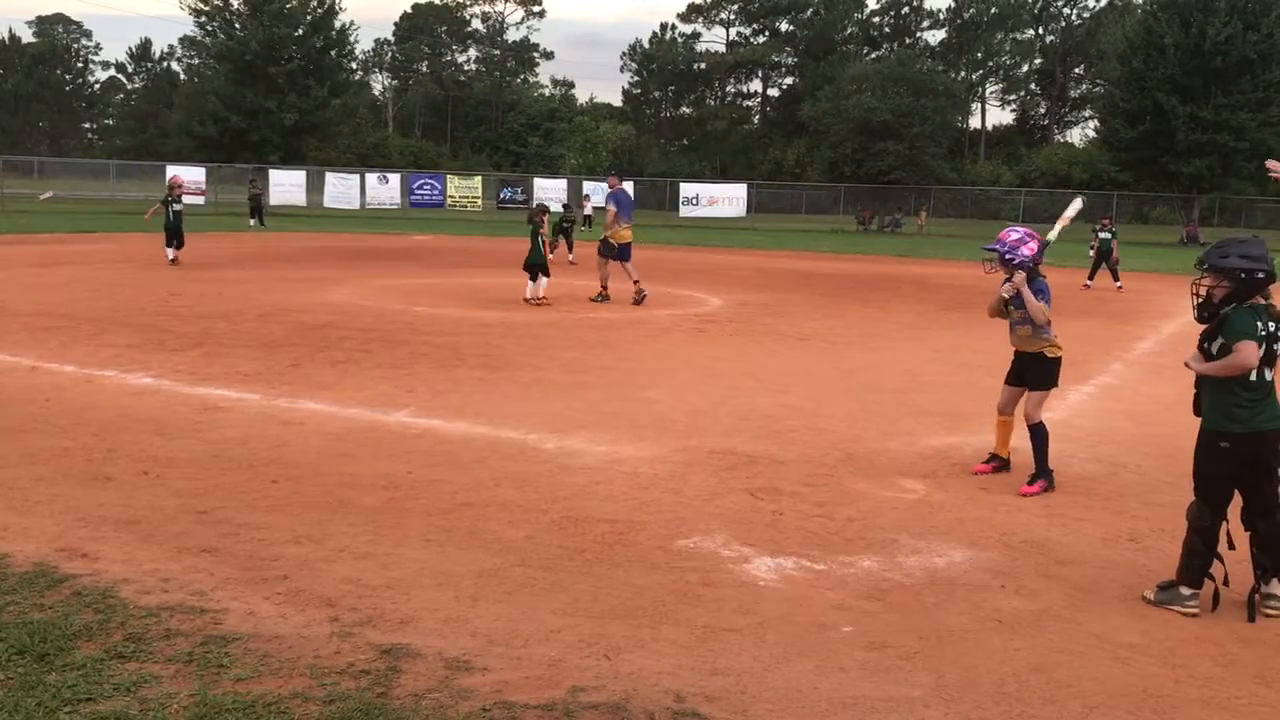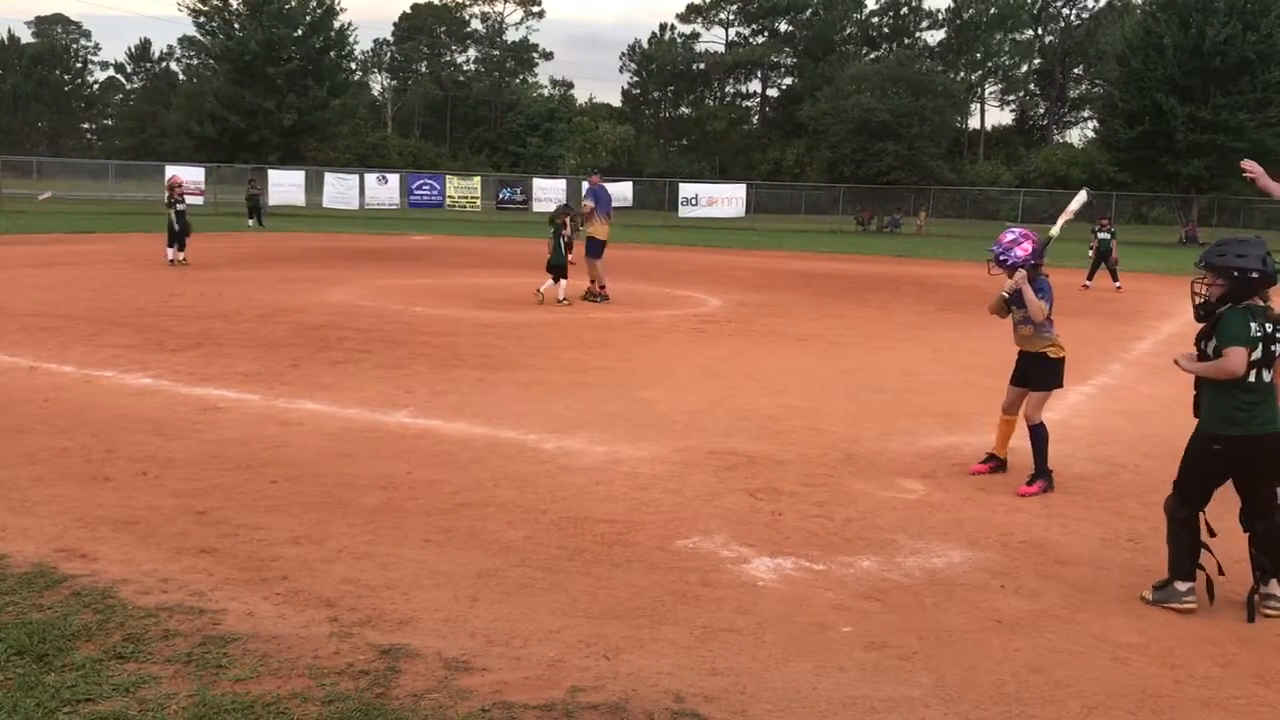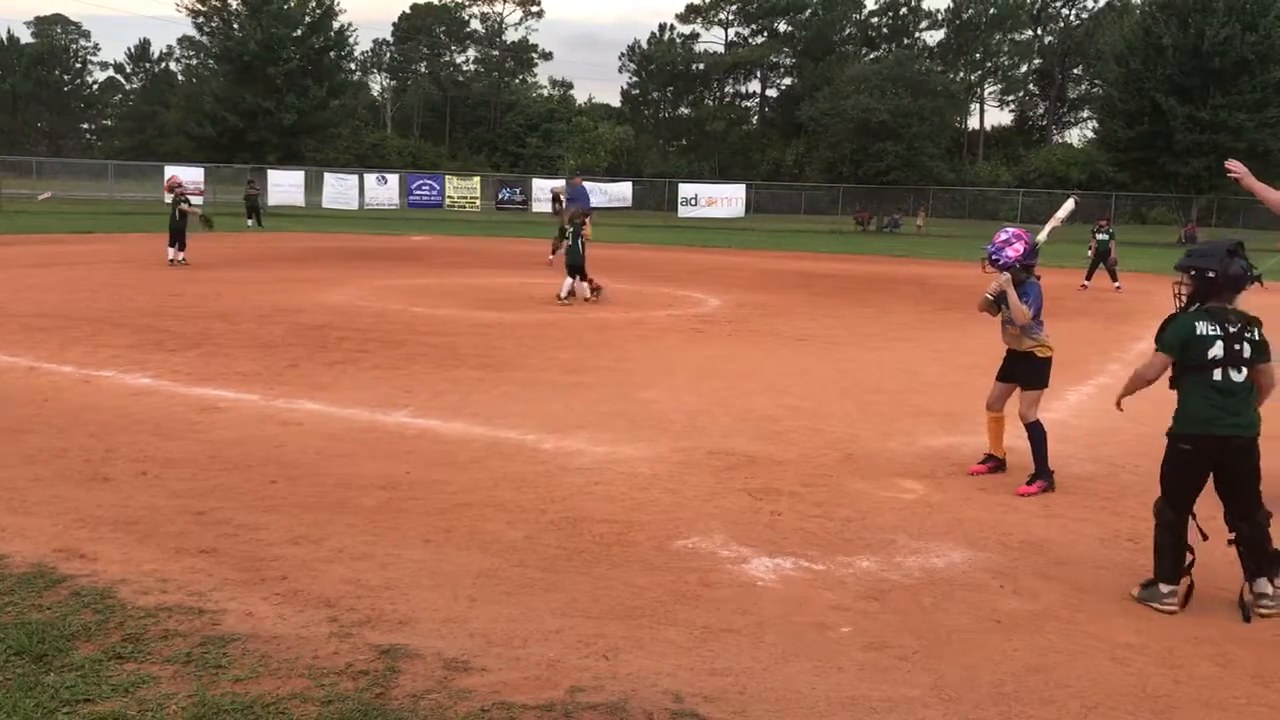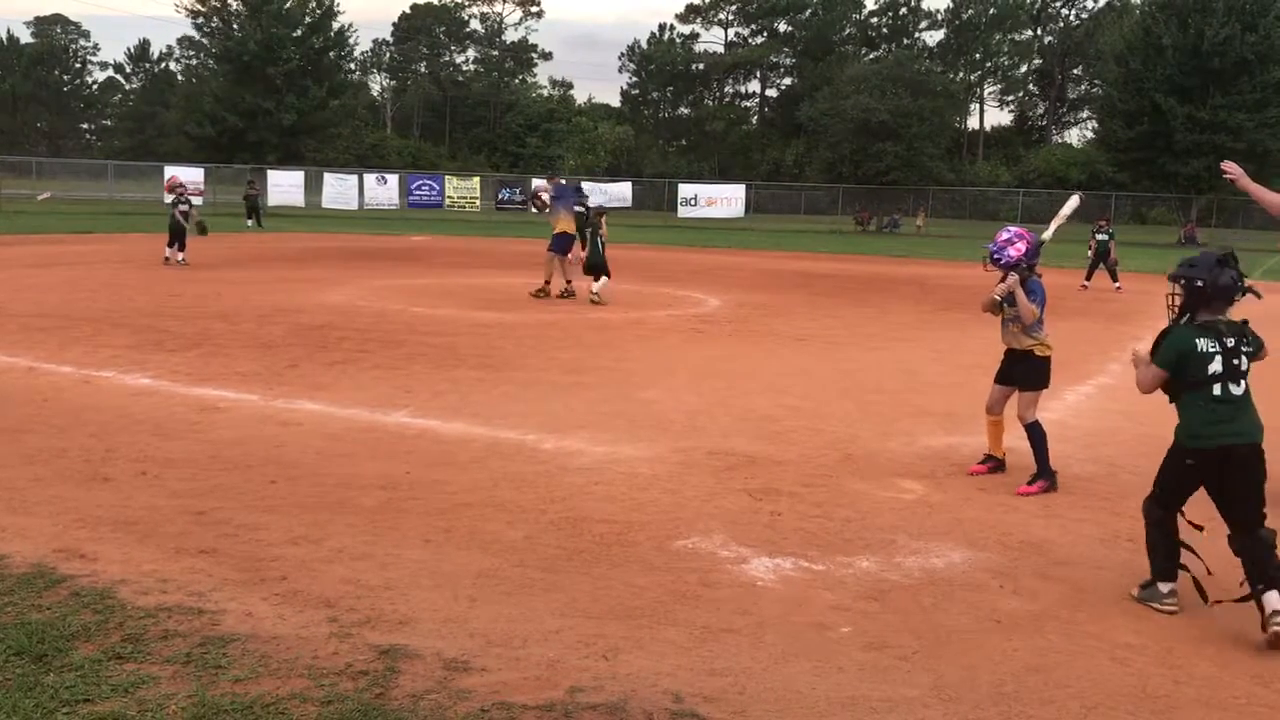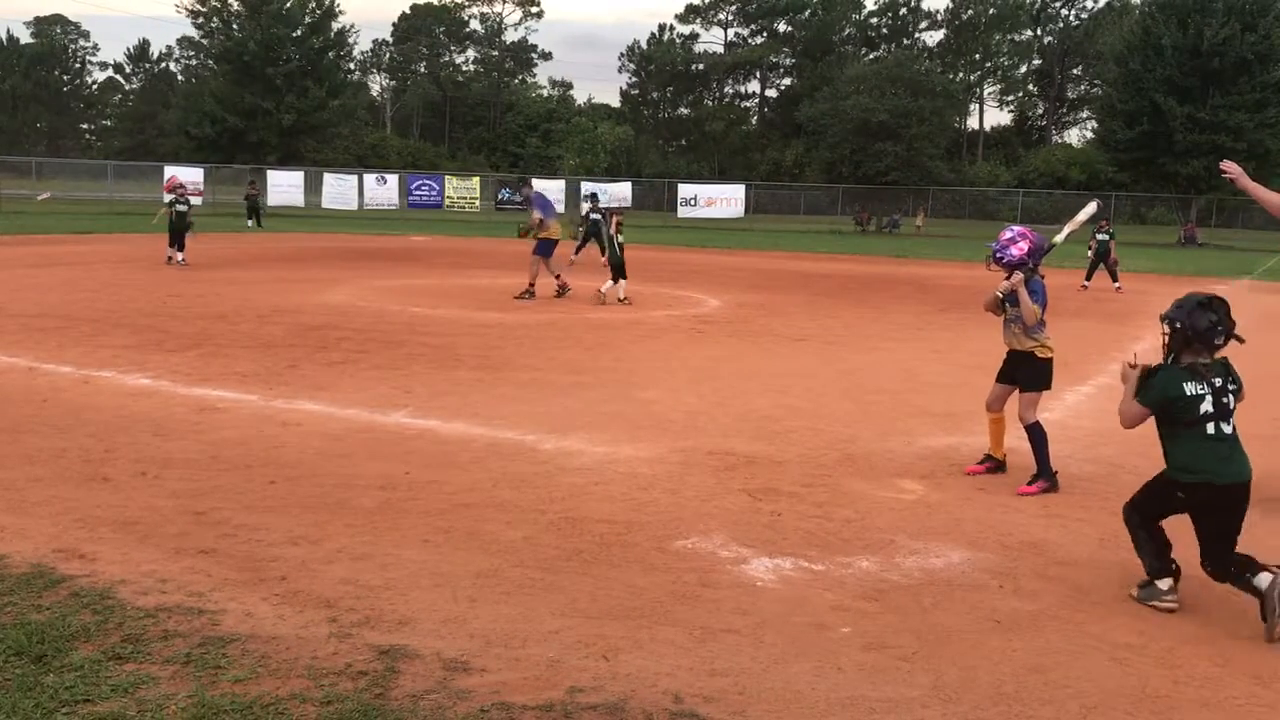
dt=0.3s
person 1, frame 1
left shoulder: (1237, 317)
left elbow: (1247, 359)
left wrist: (1203, 366)
left hip: (1226, 432)
left knee: (1207, 510)
left ankle: (1187, 589)
person 1, frame 2
left shoulder: (1232, 319)
left elbow: (1232, 367)
left wrist: (1191, 364)
left hip: (1221, 432)
left knee: (1183, 502)
left ankle: (1181, 584)
person 1, frame 3
left shoulder: (1185, 322)
left elbow: (1151, 371)
left wrist: (1125, 390)
left hip: (1194, 432)
right hip: (1243, 434)
left knee: (1172, 509)
right knee: (1247, 512)
left ankle: (1166, 587)
person 1, frame 4
left shoulder: (1181, 336)
right shoulder: (1241, 333)
left elbow: (1147, 384)
left wrist: (1142, 363)
left hip: (1199, 444)
right hip: (1247, 445)
left knee: (1159, 507)
left ankle: (1163, 588)
person 1, frame 5
left shoulder: (1168, 379)
right shoulder: (1225, 372)
left elbow: (1128, 418)
left wrist: (1131, 383)
left hip: (1192, 480)
right hip: (1237, 480)
left knee: (1138, 513)
right knee: (1219, 557)
left ankle: (1163, 585)
person 2, frame 1
left shoulder: (1038, 285)
right shoulder: (1010, 282)
left elbow: (1041, 318)
right elbow: (993, 313)
left wrist: (1024, 288)
right wrist: (1001, 295)
left hip: (1044, 356)
right hip: (1022, 355)
left knee: (1031, 414)
right knee: (1004, 407)
left ankle: (1043, 475)
right ankle: (1001, 457)
person 2, frame 2
left shoulder: (1041, 284)
right shoulder: (1016, 283)
left elbow: (1039, 316)
right elbow: (995, 311)
left wrist: (1025, 285)
right wrist: (1004, 292)
left hip: (1047, 357)
right hip: (1027, 355)
left knee: (1032, 414)
right knee: (1009, 407)
left ankle: (1043, 476)
right ankle: (998, 457)
person 2, frame 3
left shoulder: (1030, 286)
right shoulder: (1007, 282)
left elbow: (1021, 319)
right elbow: (984, 308)
left wrist: (1009, 288)
right wrist: (991, 292)
left hip: (1035, 355)
right hip: (1014, 353)
left knee: (1027, 413)
right knee: (993, 404)
left ankle: (1043, 475)
right ankle: (996, 456)
person 2, frame 4
left shoulder: (1032, 284)
right shoulder: (1008, 280)
left elbow: (1030, 318)
right elbow: (987, 309)
left wrist: (1017, 289)
right wrist: (996, 294)
left hip: (1034, 356)
right hip: (1013, 354)
left knee: (1025, 414)
right knee: (993, 407)
left ankle: (1046, 475)
right ankle: (995, 457)
person 2, frame 5
left shoulder: (1034, 284)
right shoulder: (1011, 280)
left elbow: (1031, 319)
right elbow: (990, 308)
left wrist: (1020, 288)
right wrist: (999, 291)
left hip: (1035, 357)
right hip: (1015, 354)
left knee: (1026, 415)
right knee: (993, 404)
left ankle: (1046, 475)
right ankle: (995, 457)
